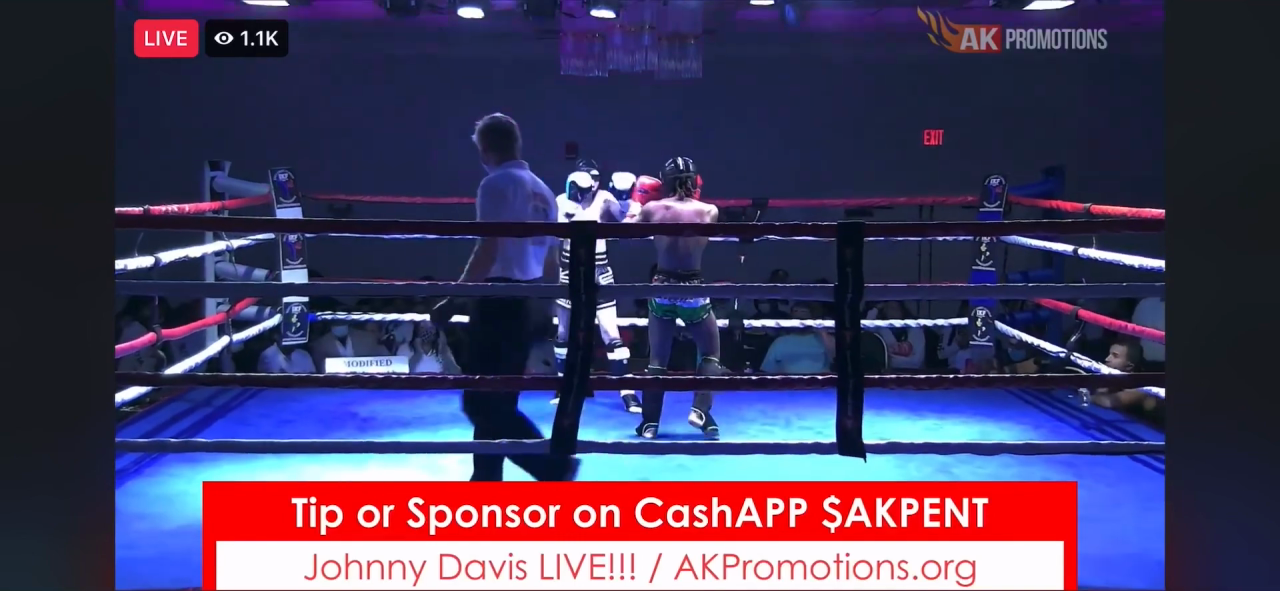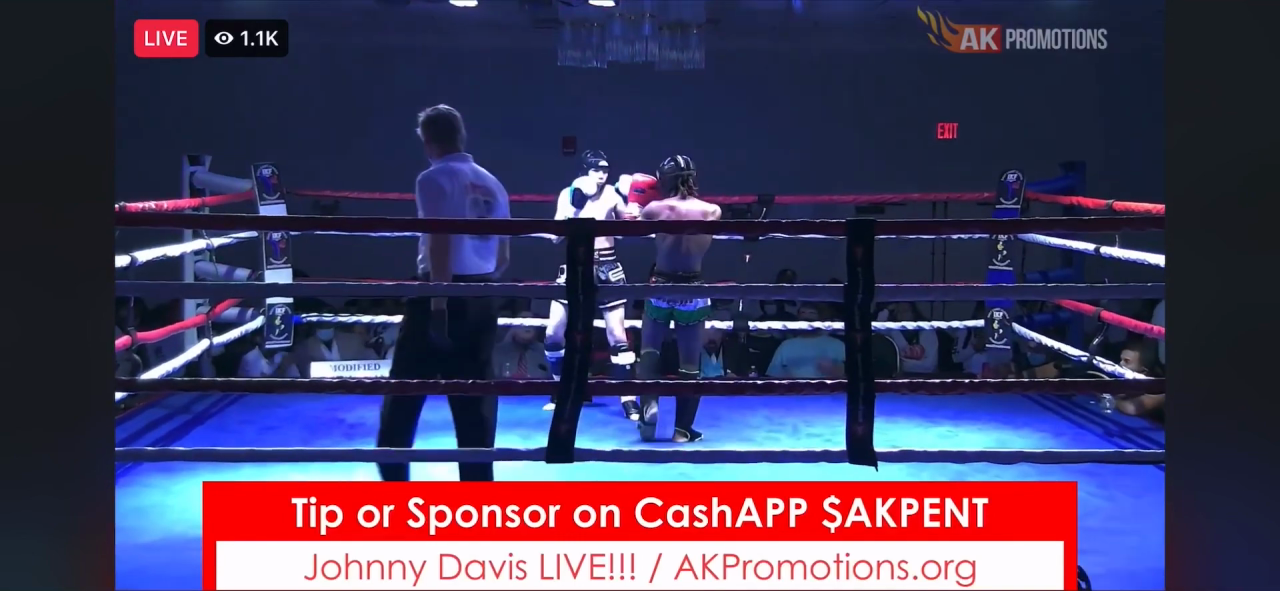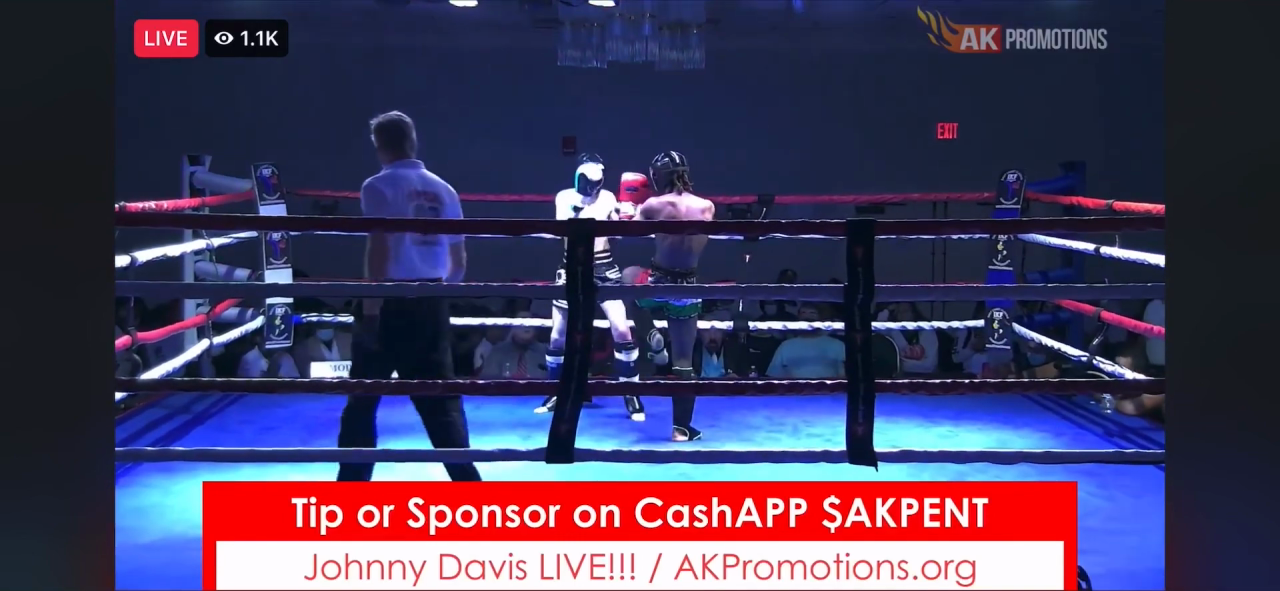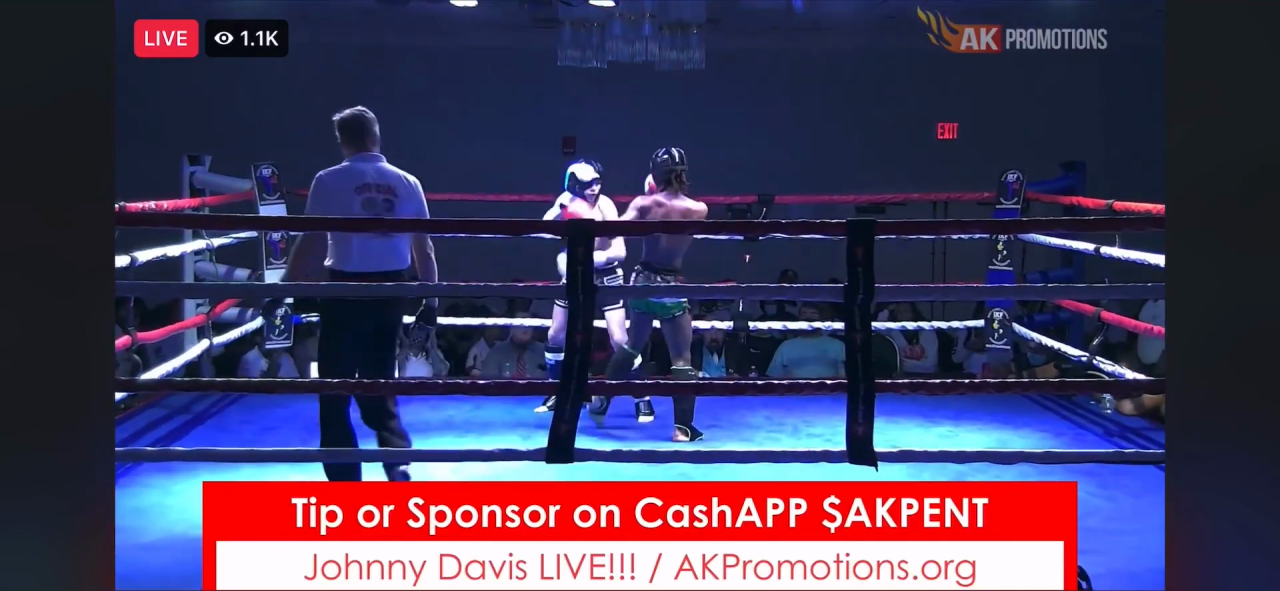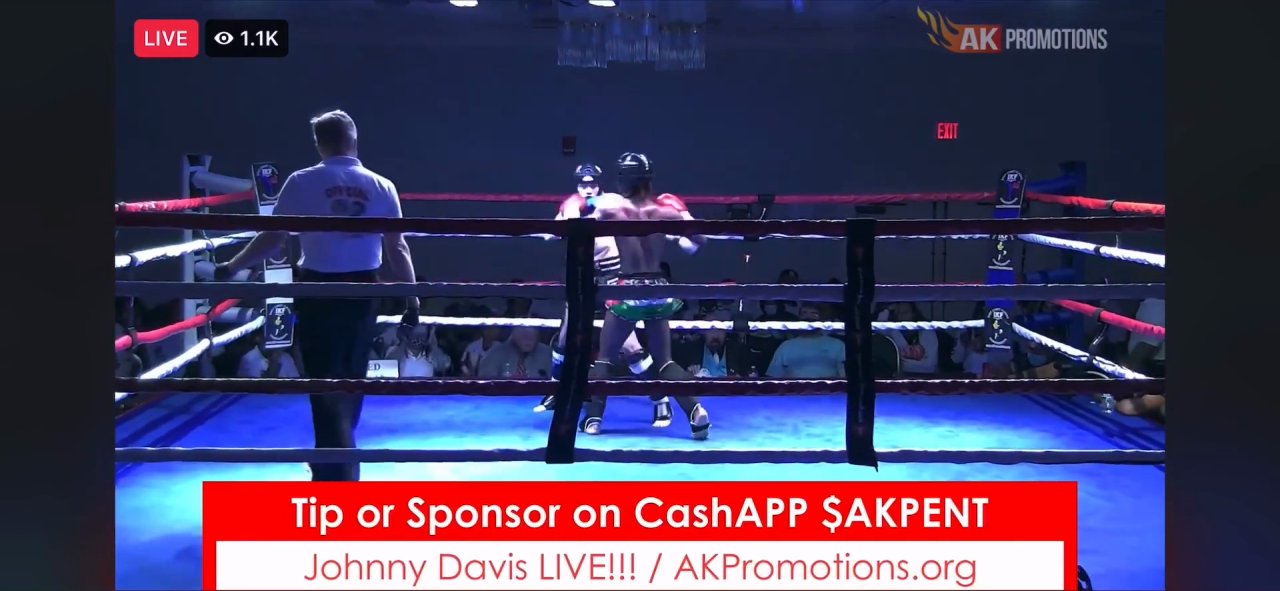
dt=0.2s
person 1, frame 1
left shoulder: (497, 185)
right shoulder: (542, 191)
left elbow: (488, 250)
right elbow: (551, 260)
left wrist: (452, 300)
right wrist: (544, 309)
left hip: (499, 300)
right hip: (529, 301)
left knee: (483, 401)
right knee: (495, 399)
left ankle: (555, 467)
right ankle: (485, 481)
person 1, frame 2
left shoulder: (434, 179)
right shoulder: (492, 184)
left elbow: (441, 246)
right elbow: (503, 256)
left wrist: (437, 307)
left hip: (444, 297)
right hip: (481, 298)
left knee: (405, 392)
right knee: (474, 399)
left ankle: (394, 481)
person 1, frame 3
left shoulder: (378, 186)
right shoulder: (444, 190)
left elbow: (379, 253)
right elbow: (457, 260)
left wrist: (369, 314)
left hip: (390, 302)
right hip: (433, 304)
left knee: (362, 402)
right knee: (439, 401)
right ankle: (467, 483)
person 1, frame 4
left shoulder: (330, 181)
right shoulder: (407, 183)
left elbow: (311, 245)
right elbow: (424, 249)
left wrist: (283, 287)
right wrist: (430, 299)
right hip: (392, 292)
left knee: (335, 394)
right knee: (379, 385)
left ankle: (345, 481)
person 1, frame 5
left shoulder: (303, 183)
right shoulder: (381, 186)
left elbow: (272, 239)
right elbow: (397, 249)
left wrist: (233, 266)
right wrist: (412, 297)
right knee: (349, 381)
left ankle: (341, 478)
right ankle: (335, 469)
person 2, frame 1
left shoulder: (653, 209)
right shoulder: (709, 211)
left wrist: (640, 207)
right hip: (694, 293)
left knee: (657, 361)
right knee: (711, 354)
left ankle: (649, 423)
right ankle: (700, 411)
person 2, frame 2
left shoulder: (654, 209)
right shoulder: (713, 211)
left wrist: (635, 204)
right wrist: (691, 196)
left hip: (660, 291)
right hip: (693, 295)
left knee: (650, 352)
right knee: (689, 366)
left ankle: (648, 407)
right ankle: (683, 429)
person 2, frame 3
left shoulder: (654, 205)
right shoulder: (707, 207)
left hip: (656, 284)
left knee: (630, 274)
right knee: (683, 361)
left ankle: (651, 336)
right ankle: (682, 427)
person 2, frame 4
left shoulder: (645, 203)
right shoulder: (699, 210)
left hip: (643, 282)
right hip: (671, 288)
left knee: (630, 348)
right knee: (682, 360)
left ankle: (602, 401)
right ankle: (683, 427)
person 2, frame 5
left shoulder: (613, 205)
right shoulder: (664, 211)
right elbow: (696, 243)
right wrist: (683, 214)
left knee: (605, 357)
right knee: (664, 361)
left ankle: (593, 419)
right ankle: (696, 413)
person 3, frame 1
left shoulder: (604, 198)
right shoulder: (563, 201)
left elbow: (623, 218)
left wrist: (623, 199)
right wrist: (572, 206)
left hip: (599, 272)
right hip: (569, 271)
left knee: (611, 333)
right knee: (564, 333)
left ankle: (627, 392)
person 3, frame 2
left shoulder: (612, 193)
right shoulder: (567, 195)
left wrist: (628, 203)
right wrist: (574, 209)
left hip: (607, 270)
left knee: (617, 336)
right knee: (553, 335)
left ankle: (628, 398)
person 3, frame 3
left shoulder: (607, 197)
right shoulder: (565, 196)
right wrist: (580, 198)
left hip: (604, 270)
left knee: (621, 331)
right knee: (557, 338)
left ankle: (631, 395)
right ankle: (557, 394)
person 3, frame 4
left shoulder: (606, 205)
right shoulder: (567, 198)
left elbow: (620, 251)
right elbow: (548, 223)
left wrist: (590, 260)
right wrist: (566, 202)
left hip: (606, 276)
left knee: (619, 340)
right knee: (555, 336)
left ankle: (642, 399)
right ankle: (557, 392)
person 3, frame 5
right shoulder: (572, 205)
left hip: (614, 278)
left knee: (628, 345)
right knee: (564, 339)
left ankle: (661, 401)
right ankle: (558, 394)
